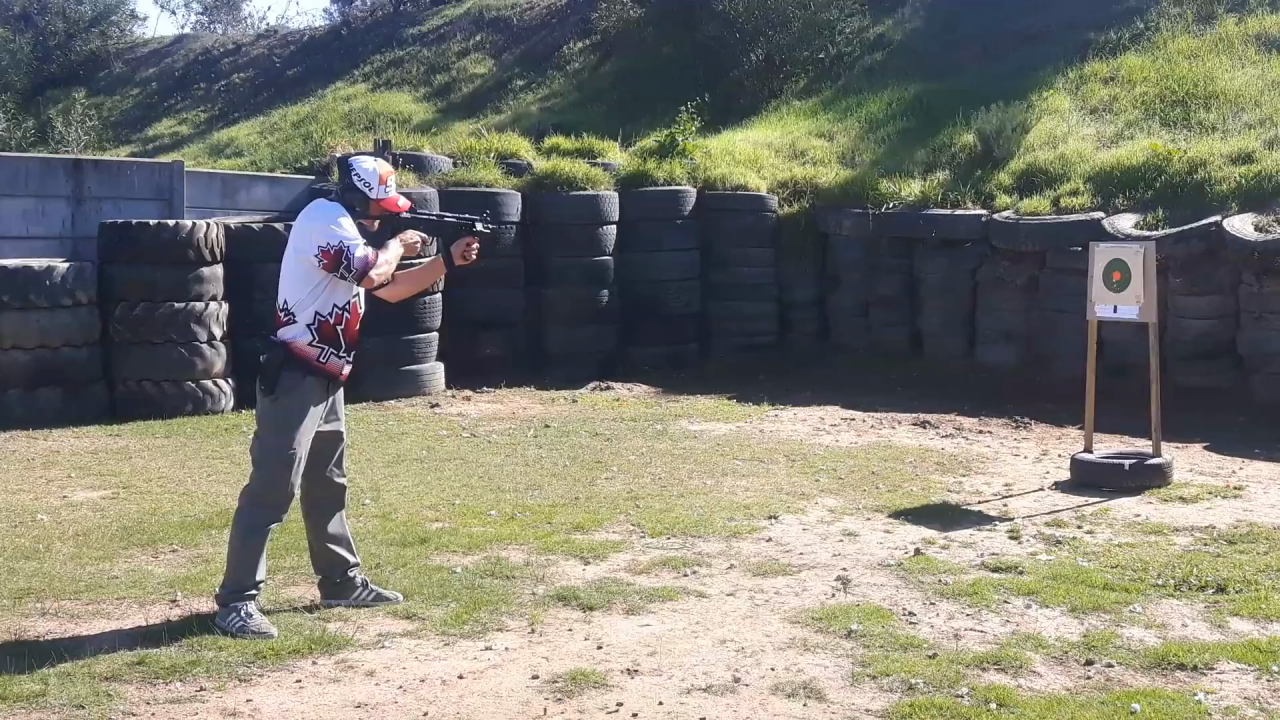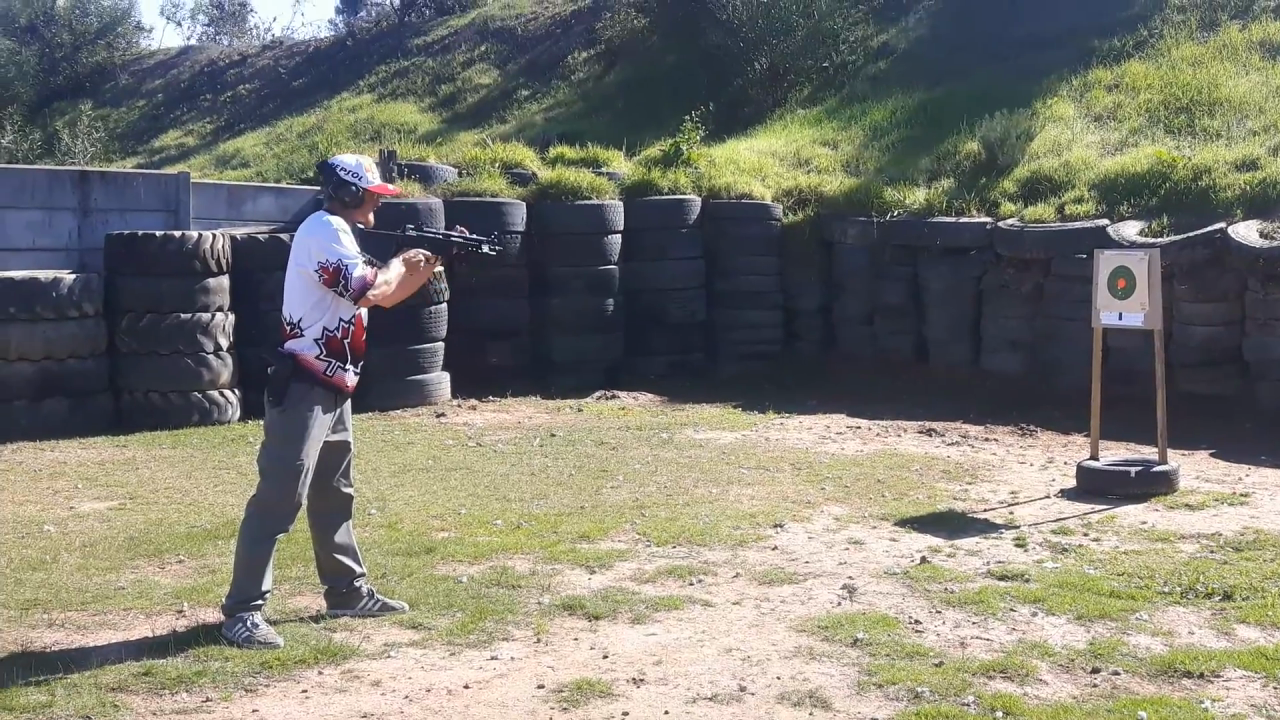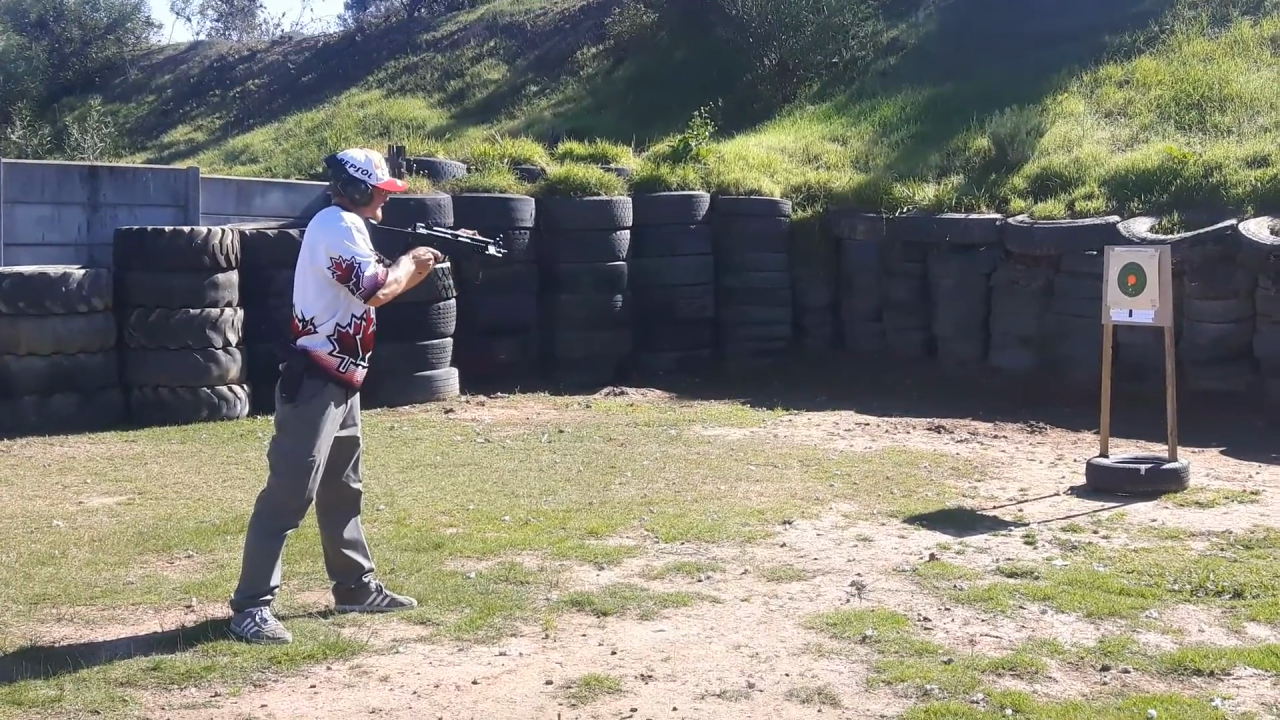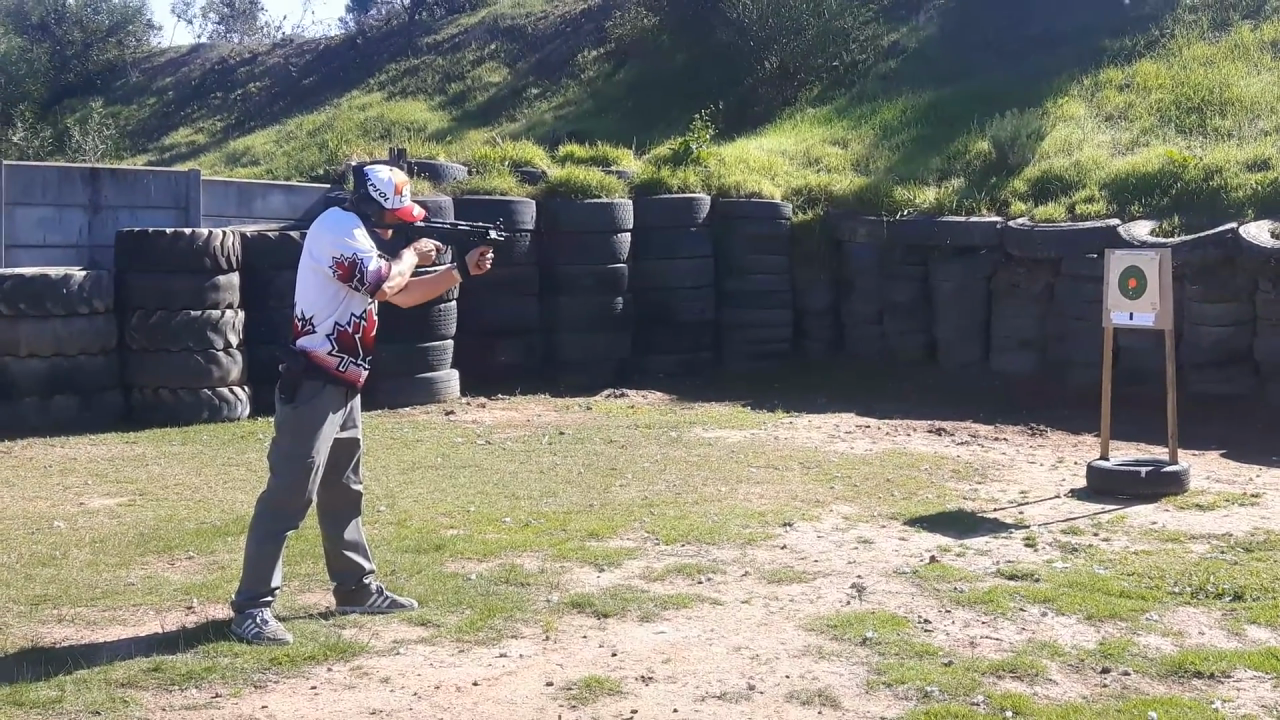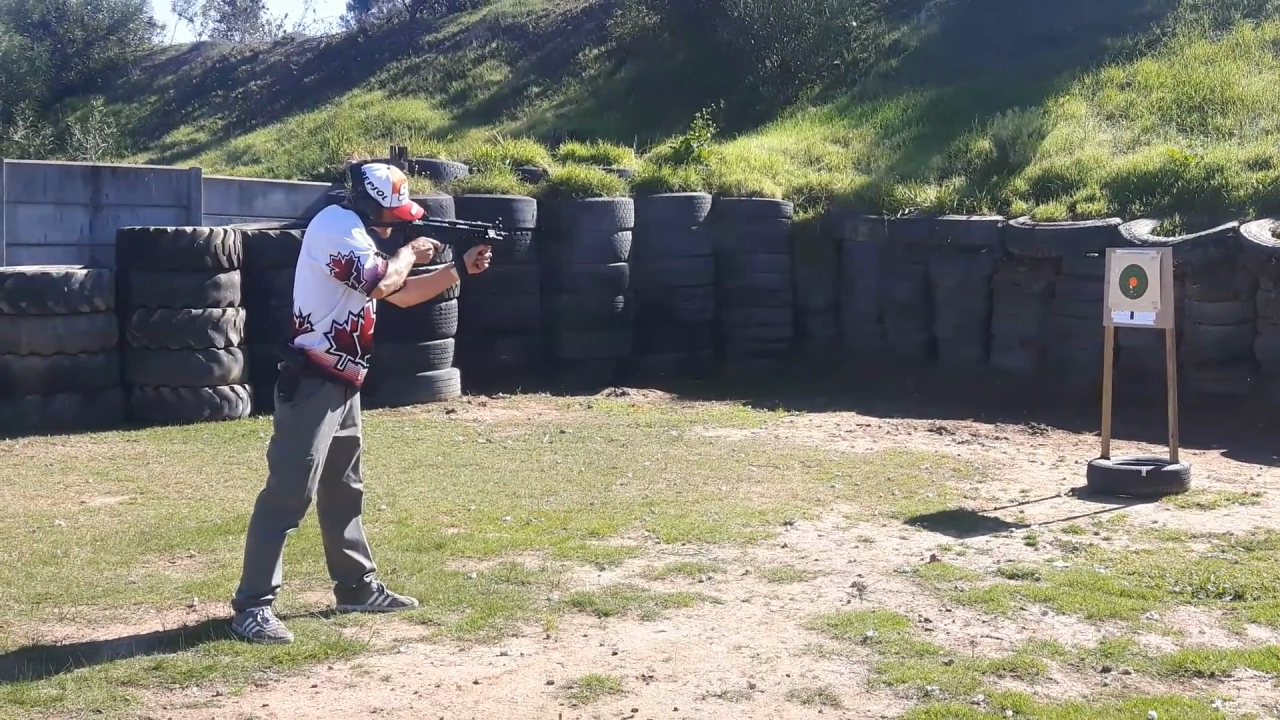
dt=1s
person 1, frame 1
left shoulder: (346, 228)
right shoulder: (324, 215)
left elbow: (391, 289)
right elbow: (371, 274)
left wrist: (449, 259)
right wrist: (398, 245)
left hip: (325, 377)
right hip: (295, 375)
left knee: (327, 485)
right knee: (272, 487)
left ankle: (342, 581)
right ankle: (237, 600)
person 1, frame 2
left shoulder: (338, 234)
right shoulder: (324, 229)
left elbow: (386, 296)
right elbow: (368, 292)
left wrist: (434, 260)
right wrist: (400, 263)
left hip: (332, 387)
right hip: (303, 386)
left knee: (333, 496)
right knee: (278, 498)
left ankle: (347, 592)
right ankle: (242, 610)
person 1, frame 3
left shoulder: (343, 225)
right shoulder: (337, 225)
left elbow: (375, 286)
right elbow: (377, 290)
left wrist: (431, 255)
right wrist: (412, 260)
left hip: (337, 381)
right hip: (314, 380)
left knee: (341, 491)
right knee: (288, 495)
left ankle: (354, 588)
right ankle: (251, 606)
person 1, frame 4
left shoulder: (357, 236)
right shoulder: (336, 225)
left elbow: (403, 295)
right elbow: (384, 285)
left wrist: (462, 269)
right wrist: (413, 254)
left hip: (341, 385)
right hip: (313, 383)
left knee: (344, 492)
right knee: (289, 495)
left ankle: (357, 588)
right ankle: (252, 606)
person 1, frame 5
left shoulder: (357, 236)
right shoulder: (334, 224)
left elbow: (401, 294)
right elbow: (380, 283)
left wrist: (461, 269)
right wrist: (410, 253)
left hip: (341, 383)
right hip: (312, 382)
left knee: (344, 491)
right knee: (288, 493)
left ankle: (358, 587)
right ankle: (252, 605)
